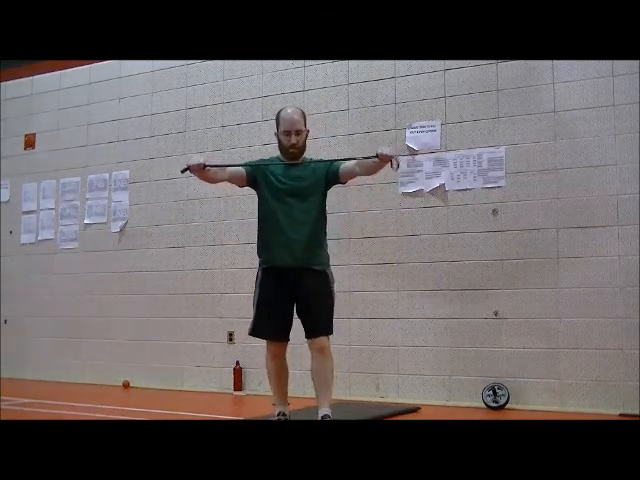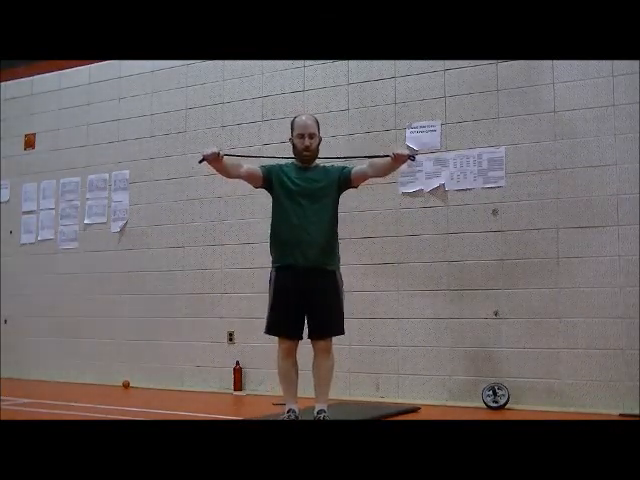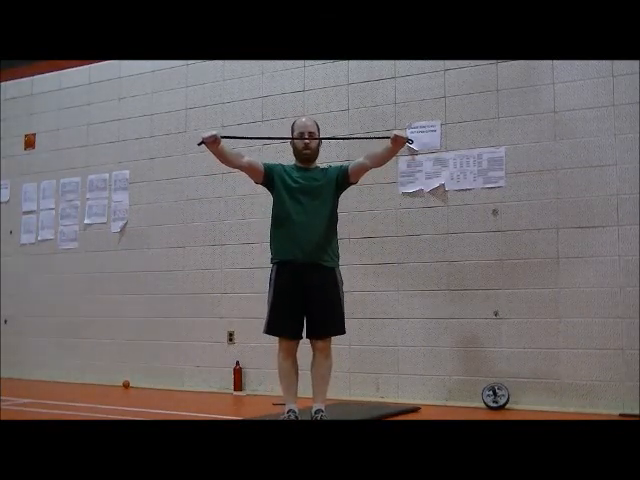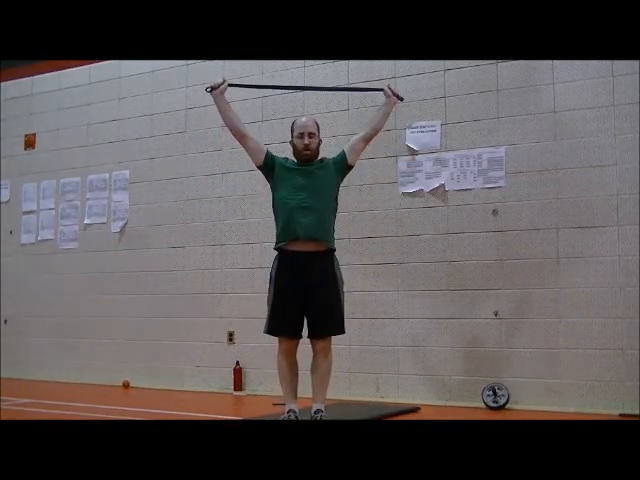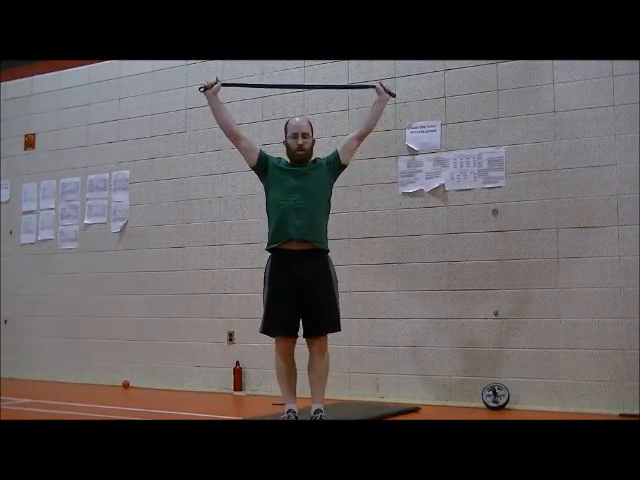
dt=1s
person 1, frame 1
left shoulder: (322, 169)
right shoulder: (261, 169)
left elbow: (355, 167)
right elbow: (225, 173)
left wrist: (379, 160)
right wrist: (202, 169)
left hip: (314, 269)
right hip: (273, 270)
left knee: (320, 344)
right knee: (275, 347)
left ankle: (325, 413)
right ankle: (281, 411)
person 1, frame 2
left shoulder: (334, 175)
right shoulder: (276, 173)
left elbow: (367, 170)
right elbow: (242, 171)
left wrist: (395, 161)
right wrist: (217, 162)
left hip: (324, 270)
right hip: (286, 270)
left knee: (323, 345)
right knee: (286, 345)
left ankle: (321, 409)
right ankle: (291, 408)
person 1, frame 3
left shoulder: (334, 176)
right shoulder: (277, 174)
left elbow: (366, 162)
right elbow: (243, 162)
left wrist: (394, 147)
right wrist: (215, 147)
left hip: (324, 269)
right hip: (285, 269)
left knee: (322, 345)
right knee: (287, 345)
left ankle: (319, 408)
right ankle: (290, 408)
person 1, frame 4
left shoulder: (333, 168)
right shoulder: (277, 168)
left elbow: (367, 134)
right elbow: (241, 133)
left wrist: (389, 102)
right wrist: (219, 96)
left hip: (323, 264)
right hip: (287, 264)
left knee: (322, 344)
right knee: (286, 345)
left ankle: (319, 409)
right ankle: (290, 409)
person 1, frame 5
left shoulder: (327, 168)
right shoulder: (270, 168)
left elbow: (360, 133)
right elbow: (234, 134)
left wrist: (381, 99)
right wrist: (212, 96)
left hip: (317, 263)
right hip: (281, 263)
left knee: (318, 342)
right knee: (283, 344)
left ankle: (318, 408)
right ankle: (290, 408)
